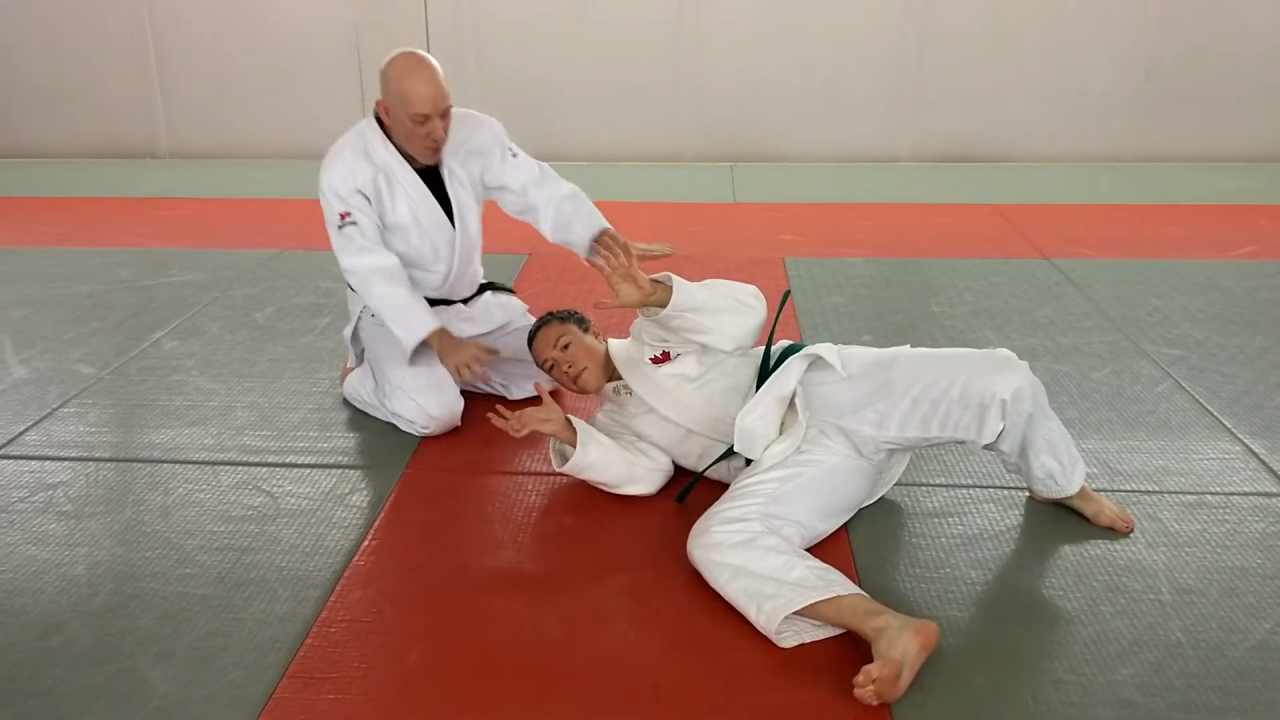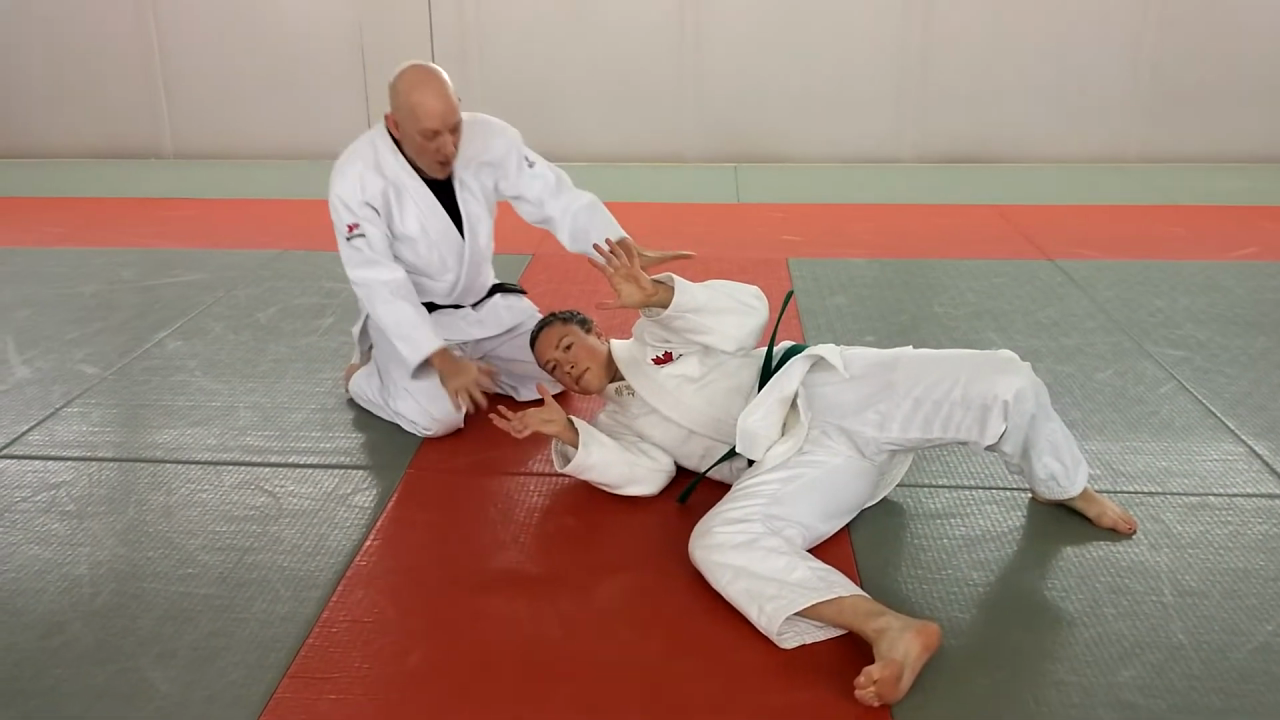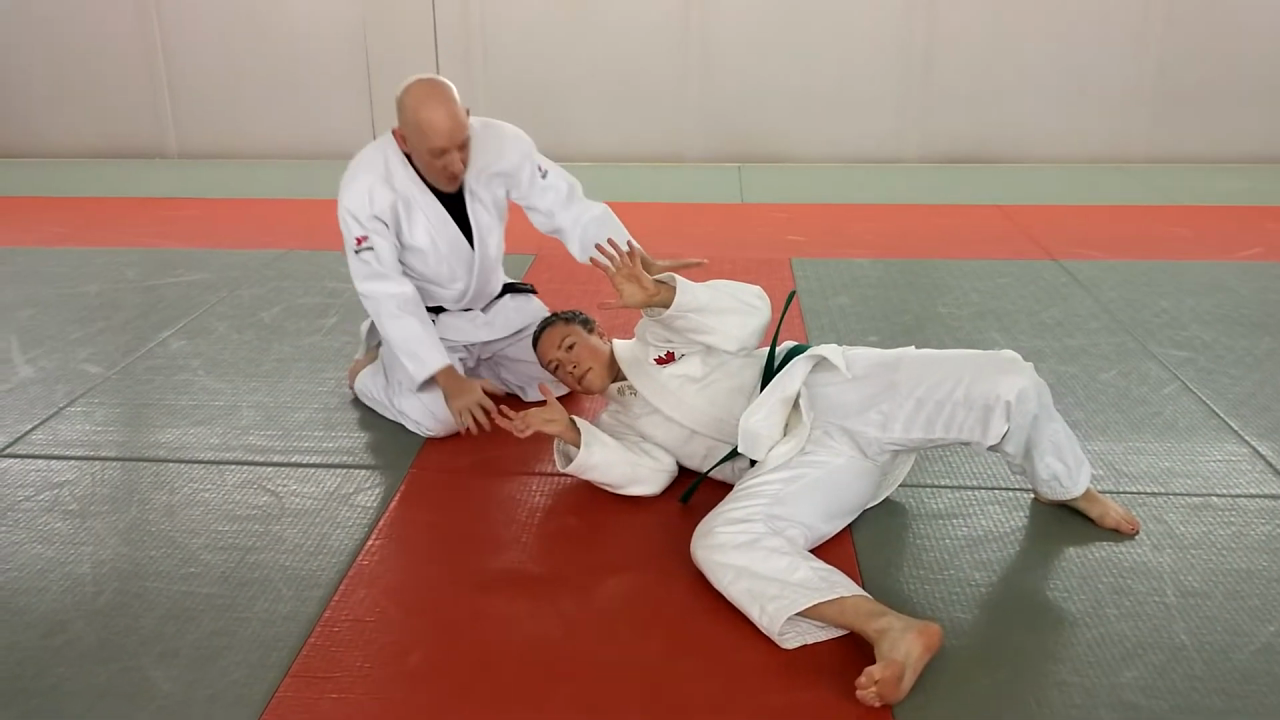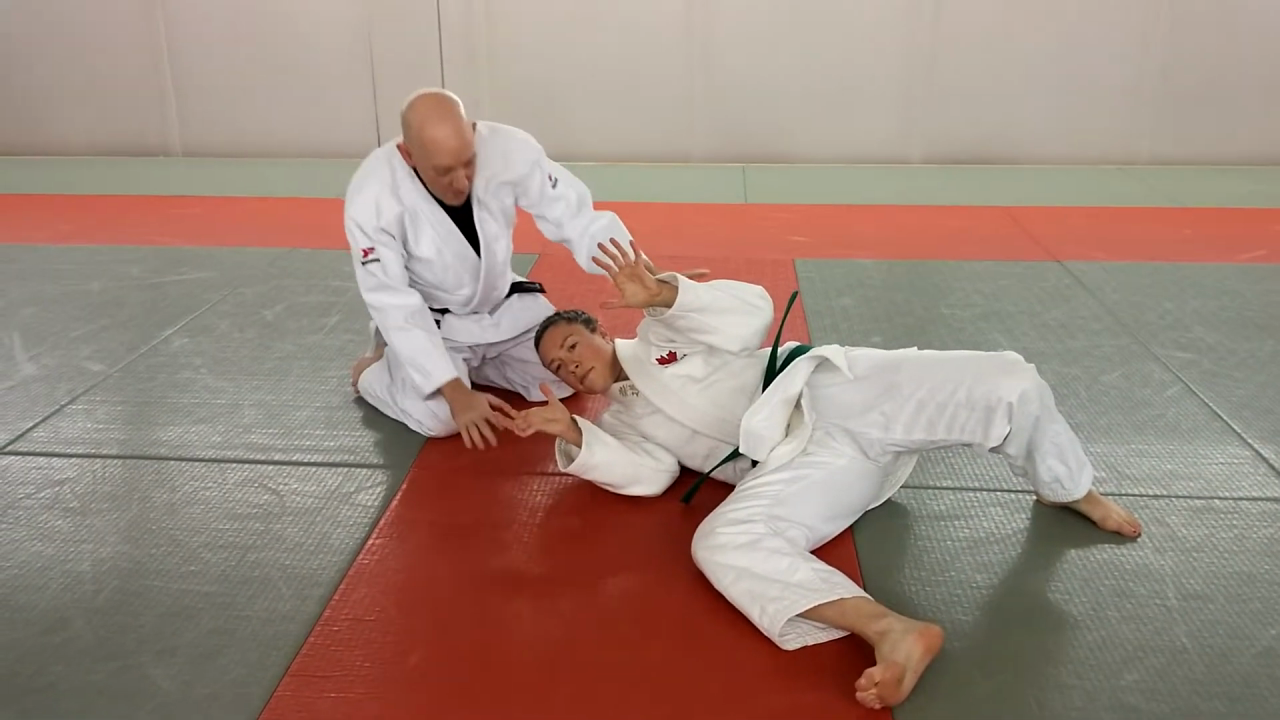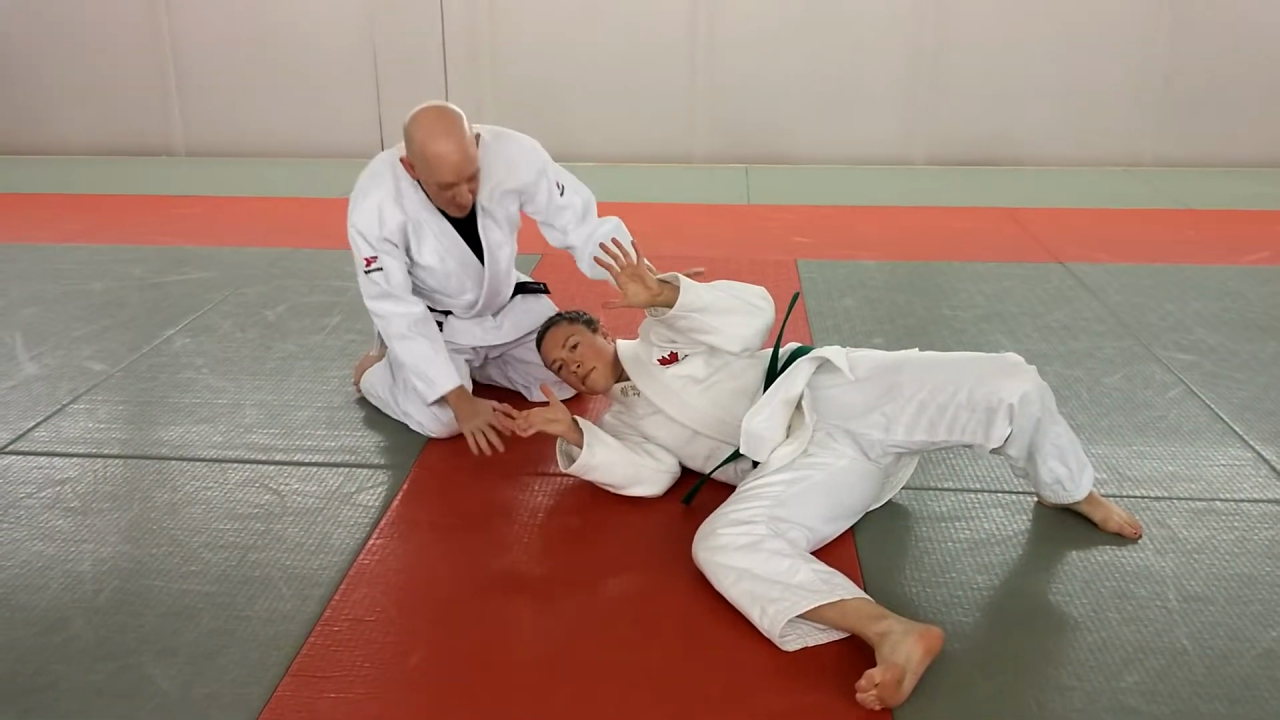
dt=0.1s
person 1, frame 1
left shoulder: (654, 330)
right shoulder: (614, 419)
left elbow: (742, 313)
right elbow: (641, 472)
left wrist: (653, 294)
right wrist: (565, 435)
left hip: (829, 387)
right hip: (790, 455)
left knee: (999, 378)
right knee: (716, 544)
left ankle: (1063, 488)
right ankle: (888, 627)
person 1, frame 2
left shoulder: (656, 330)
right shoulder: (617, 421)
left elbow: (744, 313)
right elbow: (643, 473)
left wrist: (655, 294)
right wrist: (566, 435)
left hip: (830, 387)
right hip: (794, 456)
left knee: (1002, 379)
right knee: (717, 543)
left ankle: (1066, 489)
right ankle: (889, 628)
person 1, frame 3
left shoulder: (658, 329)
right shoulder: (619, 420)
left elbow: (745, 312)
right elbow: (646, 474)
left wrist: (657, 293)
right wrist: (571, 435)
left hip: (830, 388)
right hip: (793, 456)
left knee: (1004, 379)
right knee: (719, 544)
left ankle: (1068, 490)
right ankle: (892, 628)
person 1, frame 4
left shoulder: (660, 330)
right shoulder: (620, 421)
left elbow: (749, 313)
right elbow: (646, 474)
left wrist: (660, 293)
right wrist: (573, 434)
left hip: (832, 389)
right hip: (795, 458)
left knee: (1006, 382)
right knee: (720, 545)
left ankle: (1070, 492)
right ankle: (892, 631)
person 1, frame 5
left shoulder: (662, 332)
right shoulder: (623, 420)
left elbow: (750, 313)
right elbow: (649, 475)
left wrist: (662, 294)
right wrist: (574, 436)
left hip: (834, 391)
right hip: (798, 456)
left knee: (1008, 382)
right knee: (721, 546)
left ankle: (1072, 495)
right ankle: (892, 632)
person 2, frame 1
left shoulder: (473, 131)
right shoulder: (345, 167)
left elbow: (536, 189)
right elbow: (369, 271)
left wrist: (609, 242)
right wrist: (439, 342)
left hip: (474, 302)
right hip: (394, 313)
left knee: (544, 376)
right knee: (432, 413)
left ankle: (454, 366)
right ankle: (359, 373)
person 2, frame 2
left shoulder: (489, 137)
right shoulder: (355, 177)
left elbow: (554, 199)
right elbow: (379, 283)
right wrist: (443, 360)
left hip: (484, 304)
right hip: (407, 318)
left knee: (556, 378)
right knee: (435, 416)
left ankle: (470, 367)
right ankle: (364, 375)
person 2, frame 3
left shoulder: (494, 142)
right shoulder: (365, 186)
left elbow: (564, 208)
right elbow: (387, 293)
right wrist: (445, 378)
left hip: (491, 306)
right hip: (417, 322)
right knee: (438, 419)
right ankle: (370, 372)
person 2, frame 4
left shoulder: (508, 148)
right shoulder: (371, 196)
left elbow: (573, 216)
right elbow: (393, 304)
right wrist: (455, 392)
left hip: (501, 302)
right hip: (429, 322)
right knee: (439, 419)
left ankle: (472, 365)
right ankle: (372, 370)
person 2, frame 5
left shoulder: (512, 154)
right shoulder: (374, 202)
left elbow: (574, 222)
right elbow: (397, 311)
right wrist: (458, 400)
left hip: (506, 305)
right hip: (429, 324)
left knee: (571, 380)
right knee: (436, 420)
left ankle: (471, 363)
right ankle: (374, 369)
